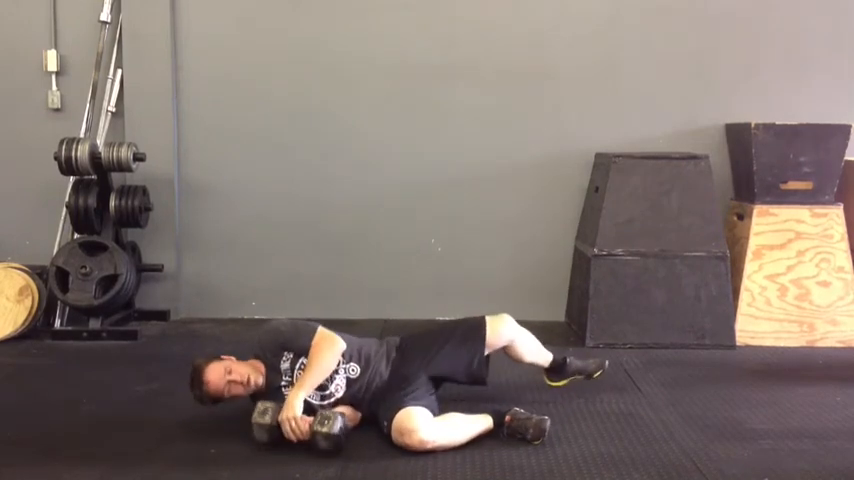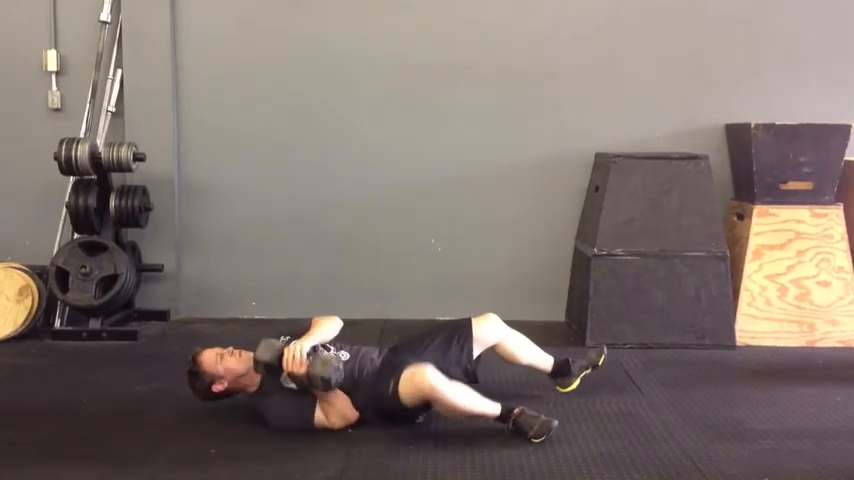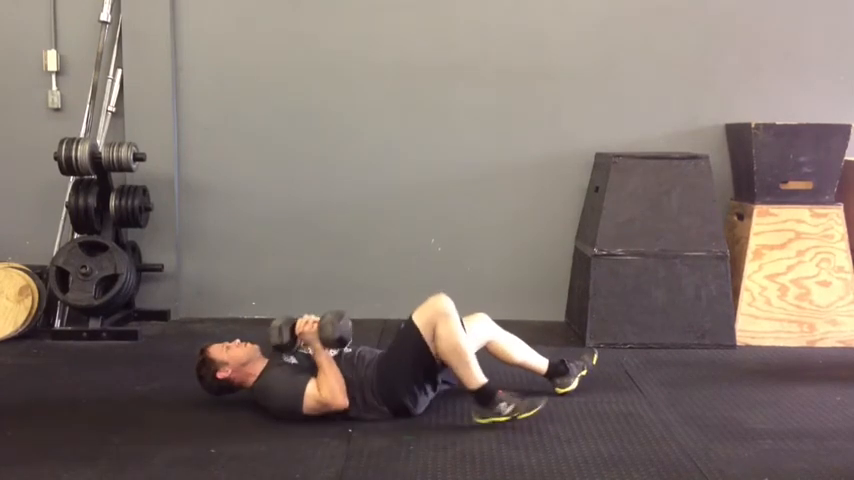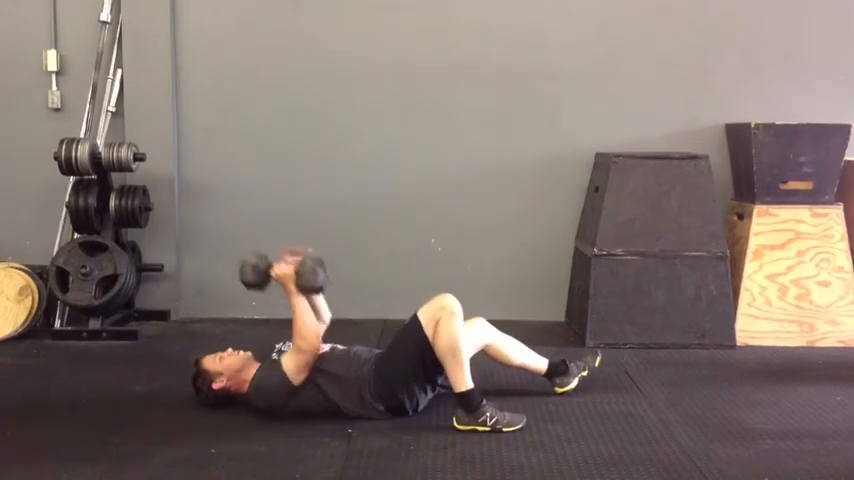
dt=0.4s
person 1, frame 1
left shoulder: (273, 339)
left elbow: (333, 342)
right elbow: (351, 417)
left wrist: (299, 391)
right wrist: (304, 413)
left hip: (402, 355)
right hip: (385, 396)
left knee: (502, 325)
right knee: (415, 434)
left ankle: (557, 368)
right ankle: (500, 420)
person 1, frame 2
left shoulder: (276, 349)
right shoulder: (273, 405)
left elbow: (333, 322)
right elbow: (345, 415)
left wrist: (305, 341)
right wrist: (307, 378)
left hip: (391, 358)
right hip: (386, 396)
left knee: (489, 325)
right knee: (427, 381)
left ankle: (561, 371)
right ankle: (508, 415)
person 1, frame 3
left shoulder: (280, 368)
right shoulder: (274, 390)
right elbow: (337, 400)
left wrist: (316, 328)
right wrist: (314, 343)
left hip: (396, 375)
right hip: (394, 391)
left knee: (481, 322)
right knee: (440, 306)
left ankle: (557, 372)
right ankle: (491, 401)
person 1, frame 4
left shoulder: (276, 369)
right shoulder: (268, 390)
left elbow: (319, 332)
right elbow: (309, 346)
left wrist: (307, 290)
right wrist: (291, 290)
left hip: (388, 374)
right hip: (390, 389)
left knee: (479, 328)
right knee: (446, 305)
left ankle: (558, 372)
right ankle: (472, 410)
